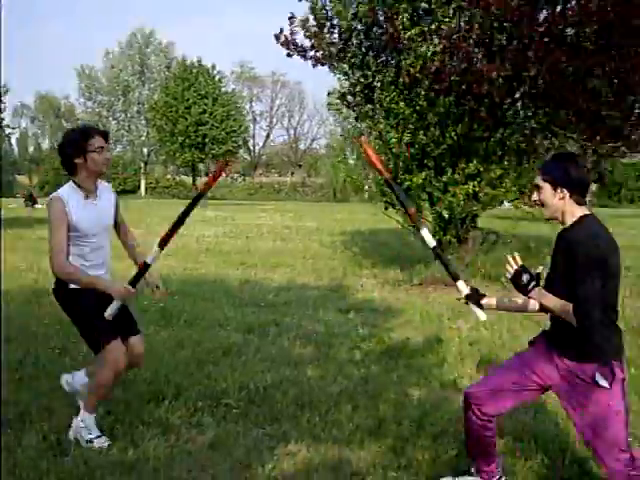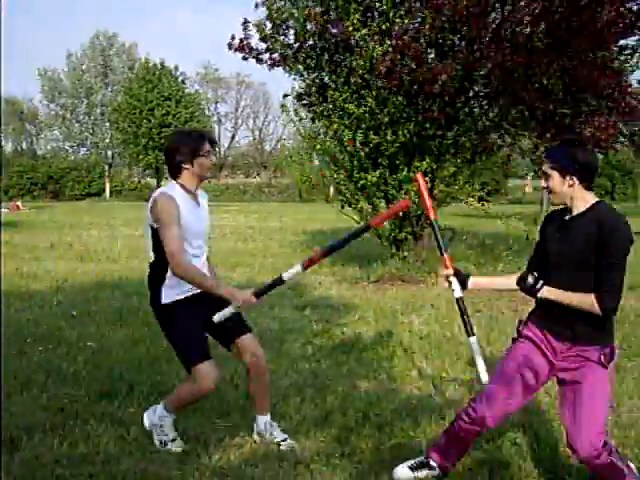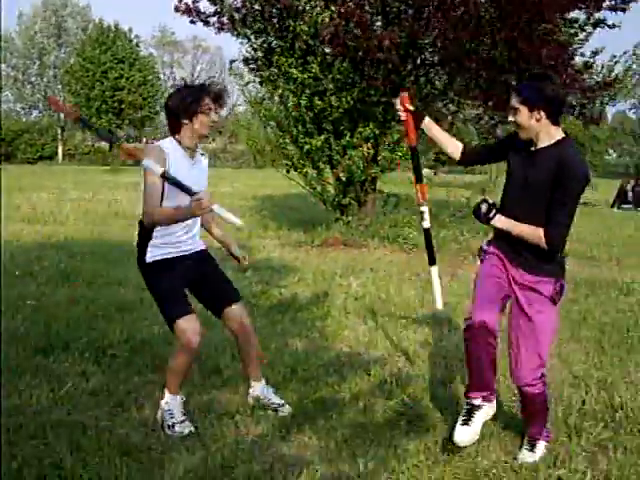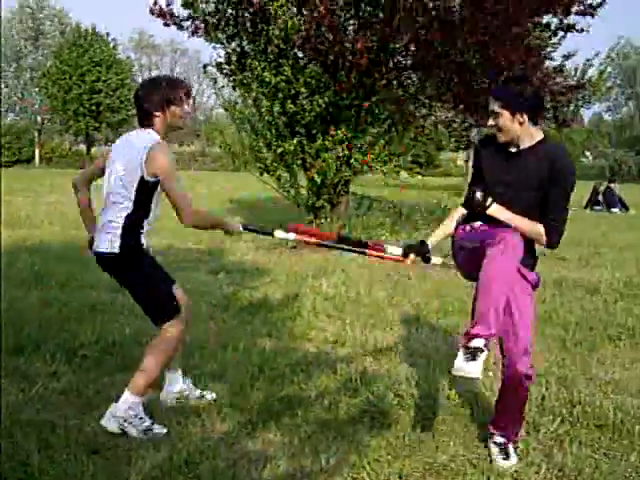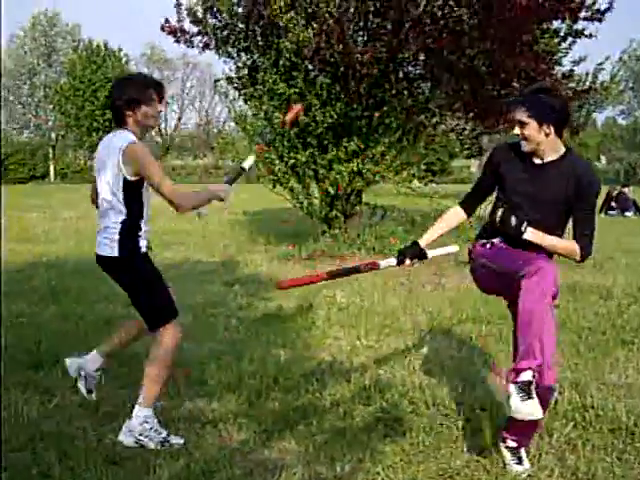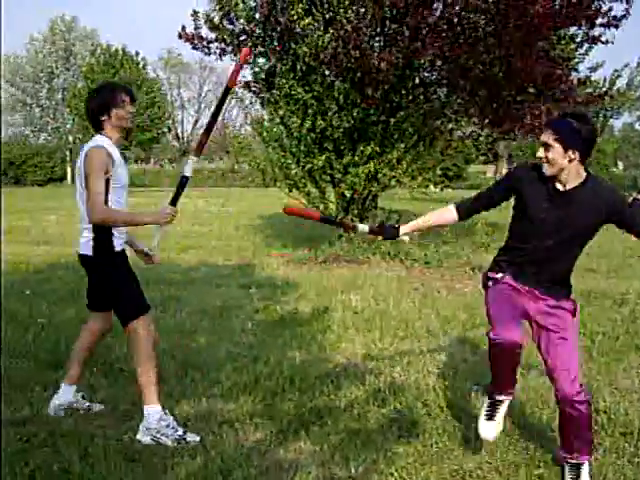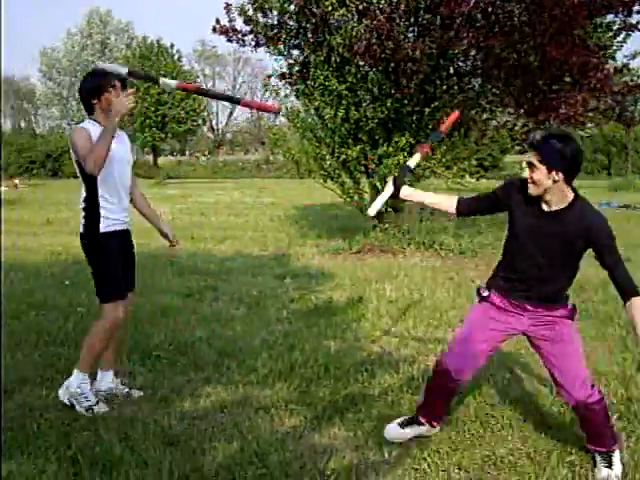
dt=0.3s
person 1, frame 1
left shoulder: (589, 240)
right shoulder: (567, 237)
left elbow: (586, 317)
left wrist: (536, 289)
right wrist: (490, 301)
left hip: (592, 367)
right hip: (550, 351)
right knee: (477, 399)
person 1, frame 2
left shoulder: (611, 227)
right shoulder: (553, 222)
left elbow: (606, 304)
right elbow: (533, 281)
left wrist: (543, 290)
right wrist: (470, 281)
left hip: (586, 352)
right hip: (539, 336)
left knee: (588, 447)
right knee: (483, 412)
person 1, frame 3
left shoulder: (570, 165)
right shoulder: (515, 142)
left elbow: (551, 238)
right elbow: (468, 155)
left wrist: (495, 218)
right wrist: (421, 121)
left hip: (540, 275)
right hip: (499, 255)
left knee: (529, 374)
right knee: (479, 322)
left ankle: (537, 433)
right ankle: (480, 398)
person 1, frame 4
left shoulder: (556, 162)
right shoulder: (488, 147)
left elbow: (551, 236)
left wrist: (495, 208)
right wrist: (430, 241)
left hip: (518, 268)
right hip: (474, 243)
left knee: (519, 366)
right knee: (506, 241)
left ankle: (502, 435)
right ankle: (476, 340)
person 1, frame 5
left shoulder: (580, 174)
right shoulder: (505, 157)
left elbow: (579, 251)
right elbow: (468, 205)
left wrist: (526, 232)
right wrist: (421, 244)
left hip: (536, 274)
right hip: (490, 257)
left knee: (547, 377)
right knee: (540, 271)
left ankle: (515, 439)
right ankle: (522, 375)
person 1, frame 6
left shoulder: (603, 197)
right shoulder: (525, 176)
right elbow: (466, 208)
right wrist: (405, 228)
left hip: (554, 299)
right hip: (507, 282)
left knee: (570, 389)
right knee: (507, 338)
right ankle: (499, 395)
person 1, frame 7
left shoulder: (590, 223)
right shoulder: (516, 191)
right elbow: (465, 206)
right wrist: (405, 192)
left hip: (550, 313)
right hip: (499, 301)
left knee: (581, 393)
right knee: (450, 367)
left ankle: (604, 448)
right ankle: (427, 419)
person 2, frame 1
left shoulder: (108, 192)
right shoulder: (60, 202)
left elbow: (124, 231)
right elbow: (60, 267)
left wrist: (146, 272)
right wrist: (108, 286)
left hip: (103, 287)
right hip: (75, 292)
left knee: (137, 353)
right knee: (117, 358)
left ankle: (81, 380)
right ankle: (85, 421)
person 2, frame 2
left shoulder: (201, 197)
right shoulder: (165, 199)
right elbow: (178, 265)
left wrist: (220, 285)
right wrist: (228, 292)
left hip: (205, 294)
right hip: (172, 302)
left knee: (256, 356)
right knee: (207, 380)
left ankle: (264, 424)
right ankle: (161, 414)
person 2, frame 3
left shoulder: (200, 159)
right shoulder: (159, 153)
right elbow: (152, 215)
left wrist: (227, 242)
right wrist: (191, 208)
left hip: (195, 255)
right hip: (160, 261)
left knee: (242, 323)
right knee: (190, 338)
left ankle: (259, 387)
right ankle: (171, 402)
person 2, frame 4
left shoulder: (125, 143)
right shoulder: (157, 150)
left elbow: (80, 182)
right elbow: (189, 217)
left wrist: (94, 228)
right wrist: (225, 223)
left hip: (109, 245)
right hip: (126, 250)
left knee: (180, 302)
right knee: (172, 327)
left ankle: (174, 383)
right ankle: (125, 411)
person 2, frame 5
left shoulder: (107, 143)
right shoulder: (133, 148)
left elbow: (95, 196)
right elbow: (179, 200)
right wrist: (215, 191)
left hip: (111, 248)
right hip: (127, 253)
left knee: (152, 317)
right knee: (169, 334)
left ankle: (89, 363)
right ankle: (141, 424)
person 2, frame 6
left shoulder: (107, 151)
right shoulder: (99, 152)
right elbow: (97, 213)
left wrist: (134, 245)
right wrist: (148, 217)
left hip: (100, 251)
right hip: (104, 254)
left knee: (98, 323)
right knee: (143, 330)
left ankle: (66, 395)
right ankle: (155, 421)
person 2, frame 7
left shoulder: (122, 137)
right shoulder: (82, 133)
left elbow: (132, 189)
right elbow: (93, 166)
left wrist: (160, 225)
right wrist: (113, 119)
left hip: (121, 232)
right hip: (99, 234)
left knee: (121, 308)
right knee: (114, 313)
left ankle: (106, 380)
right ankle: (76, 385)
